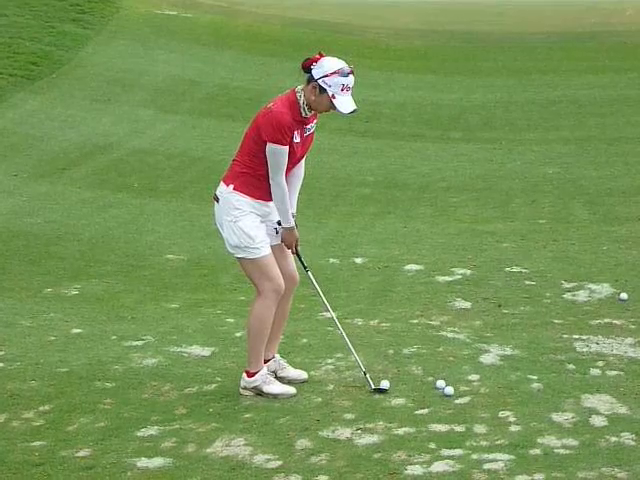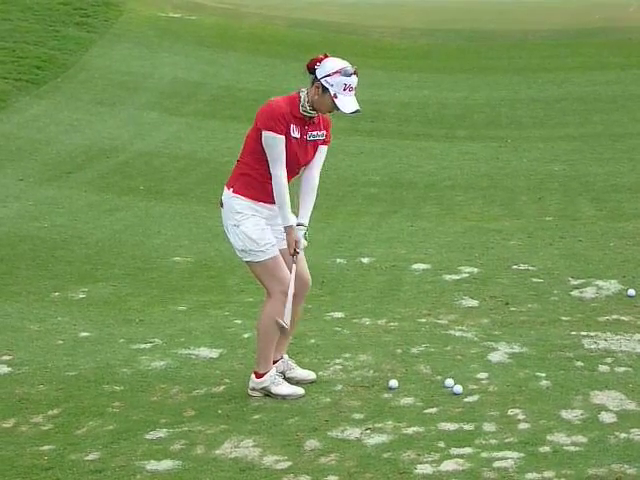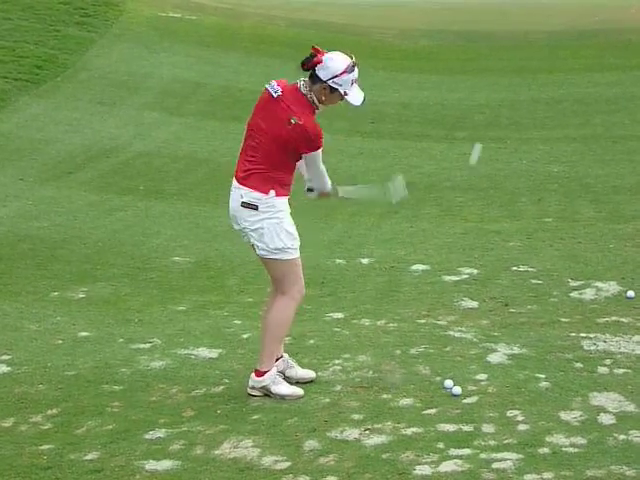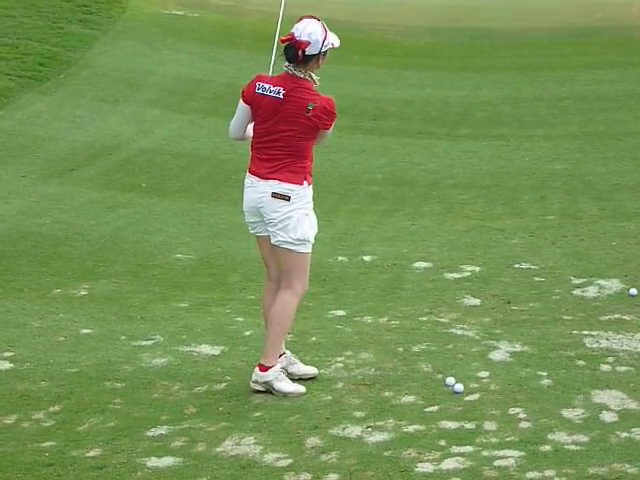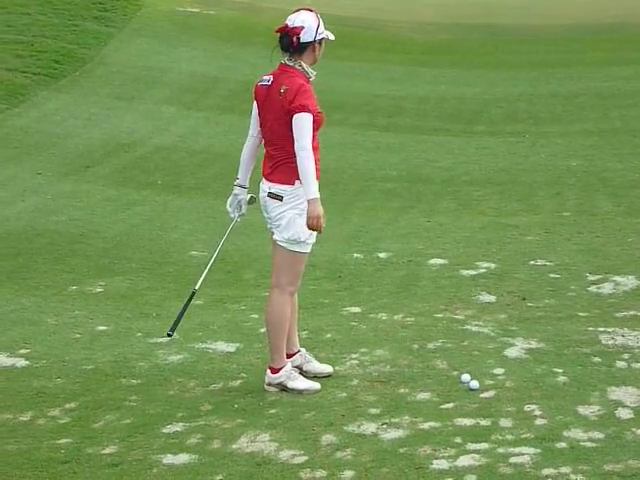
dt=1s
person 1, frame 1
left shoulder: (309, 111)
right shoulder: (279, 116)
left elbow: (297, 165)
right elbow: (276, 178)
left wrist: (290, 216)
right wrist: (287, 225)
left hip: (264, 204)
right hip: (240, 204)
left knee: (289, 280)
right knee: (271, 287)
left ankle: (270, 359)
right ankle: (253, 375)
person 1, frame 2
left shoulder: (322, 124)
right shoulder: (277, 111)
left elbow: (311, 176)
right elbow: (277, 172)
left wrist: (300, 226)
right wrist: (288, 227)
left hip: (273, 207)
right hip: (245, 207)
left knee: (301, 283)
right knee: (280, 288)
left ankle: (278, 360)
right ankle: (262, 376)
person 1, frame 3
left shoulder: (277, 89)
right shoulder: (307, 128)
right elbow: (314, 172)
left wrist: (315, 182)
right wrist: (325, 187)
left hip: (246, 196)
right hip: (265, 205)
left knee: (283, 283)
right knee: (292, 290)
left ankle: (275, 358)
right ankle: (262, 375)
person 1, frame 4
left shoulder: (257, 86)
right shoulder: (324, 106)
left elbow: (235, 132)
left hip: (255, 189)
right hip: (288, 197)
left knee: (275, 279)
right knee: (294, 286)
left ankle: (279, 355)
right ankle: (266, 369)
person 1, frame 5
left shoulder: (267, 82)
right shoulder: (300, 89)
left elbow: (253, 138)
right elbow: (303, 148)
left wrist: (240, 185)
right wrist: (314, 199)
left hip: (273, 188)
right hip: (292, 194)
left knee: (288, 281)
right knee: (284, 286)
left ankle: (293, 353)
right ankle: (276, 371)
